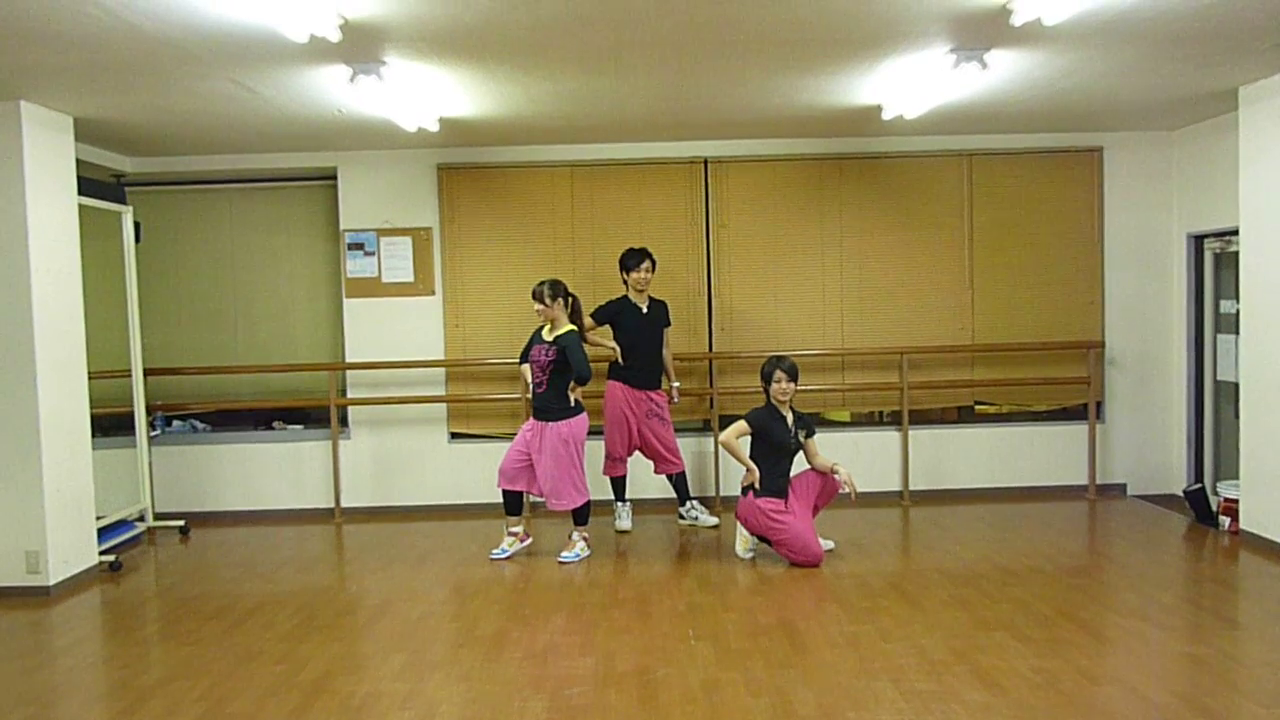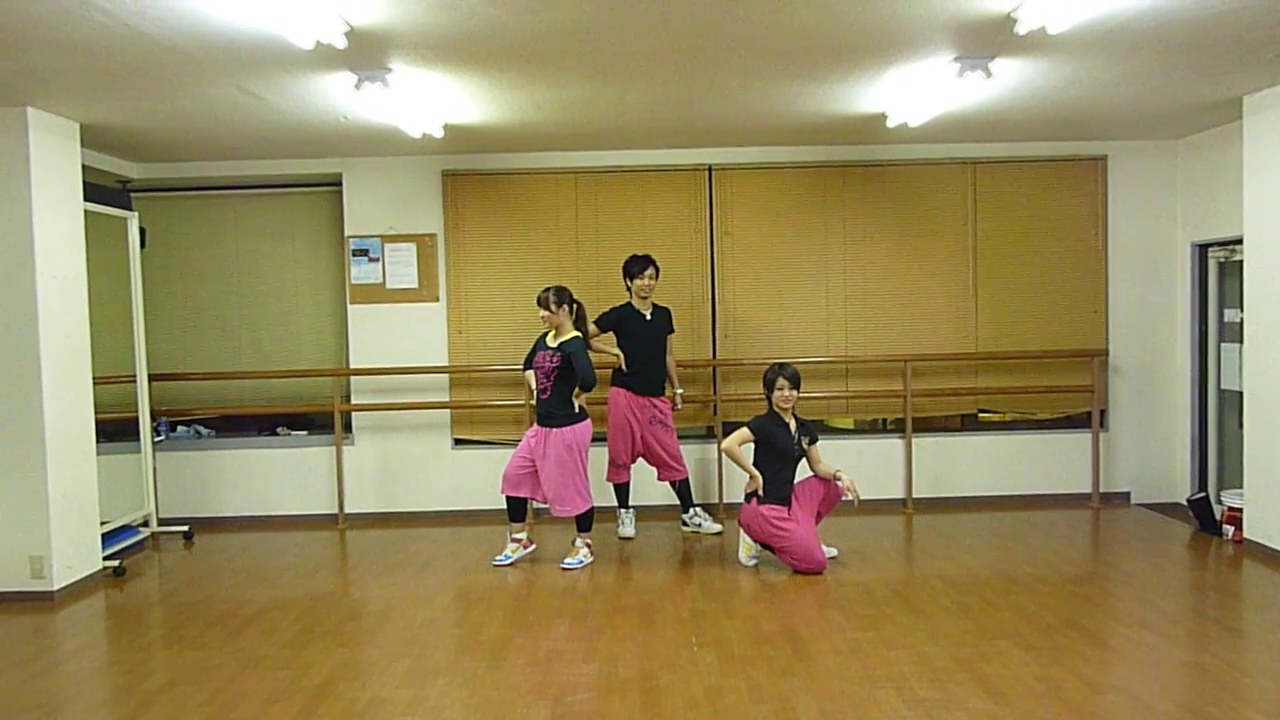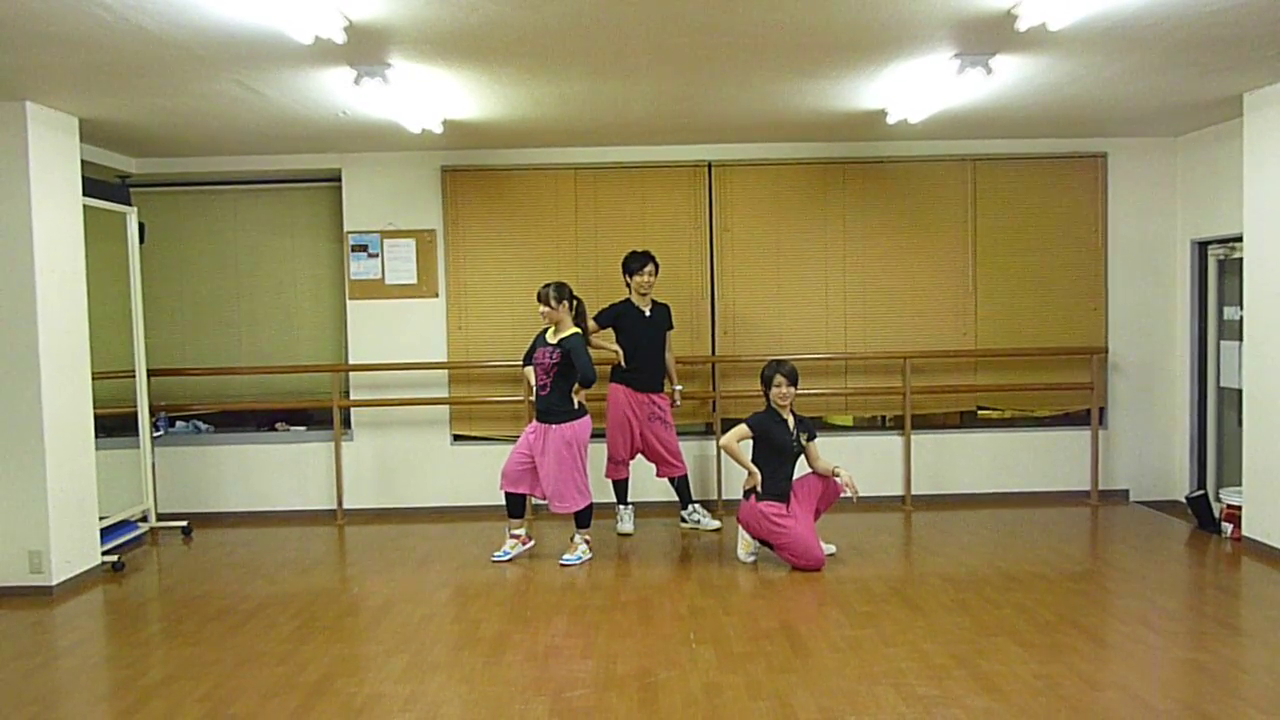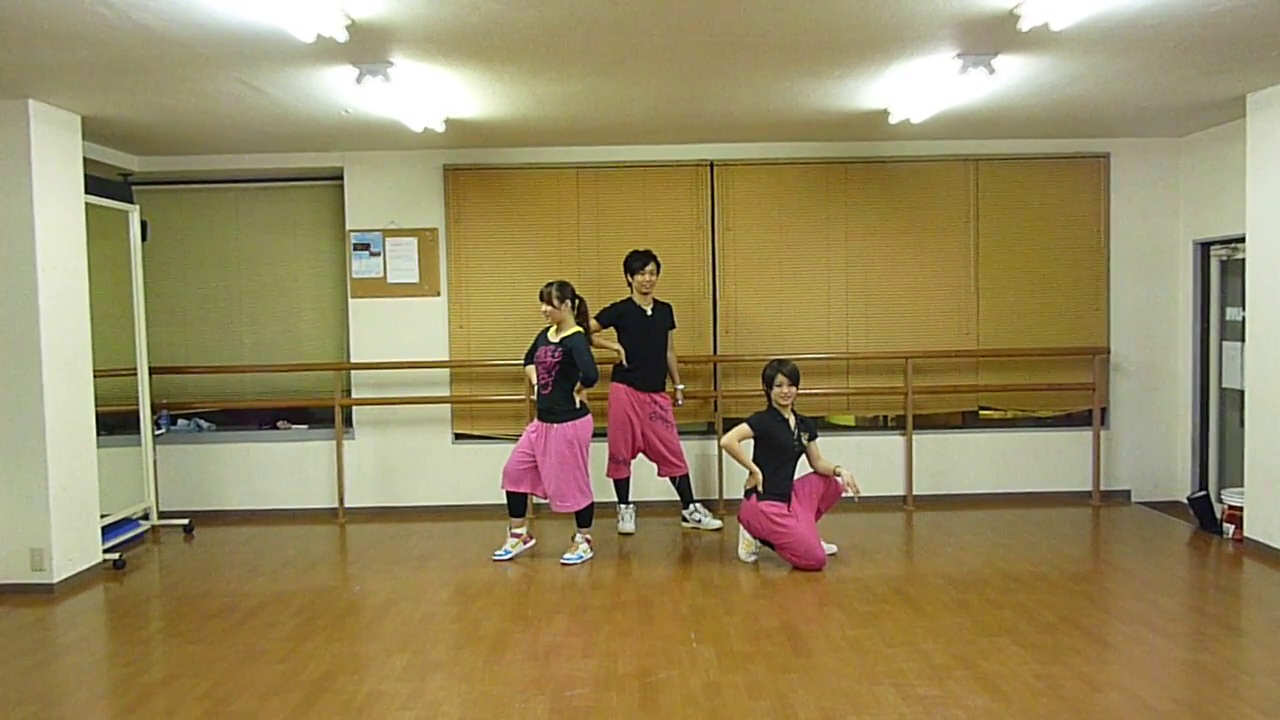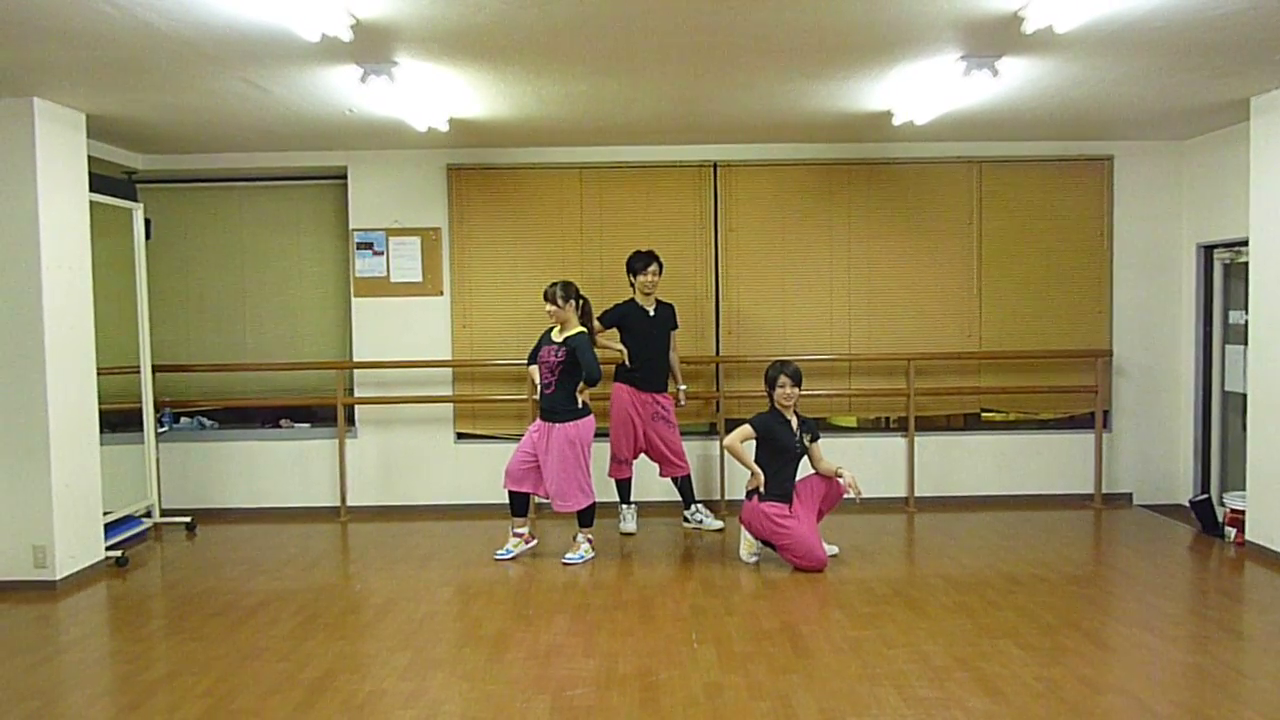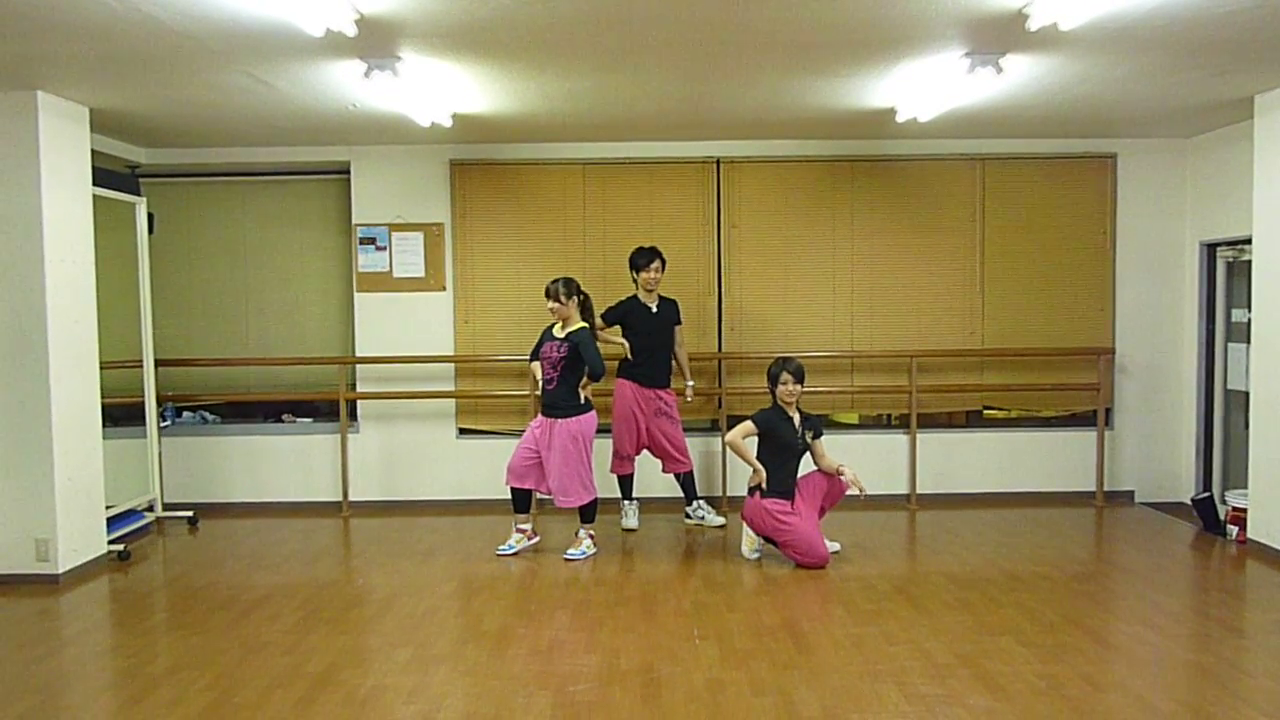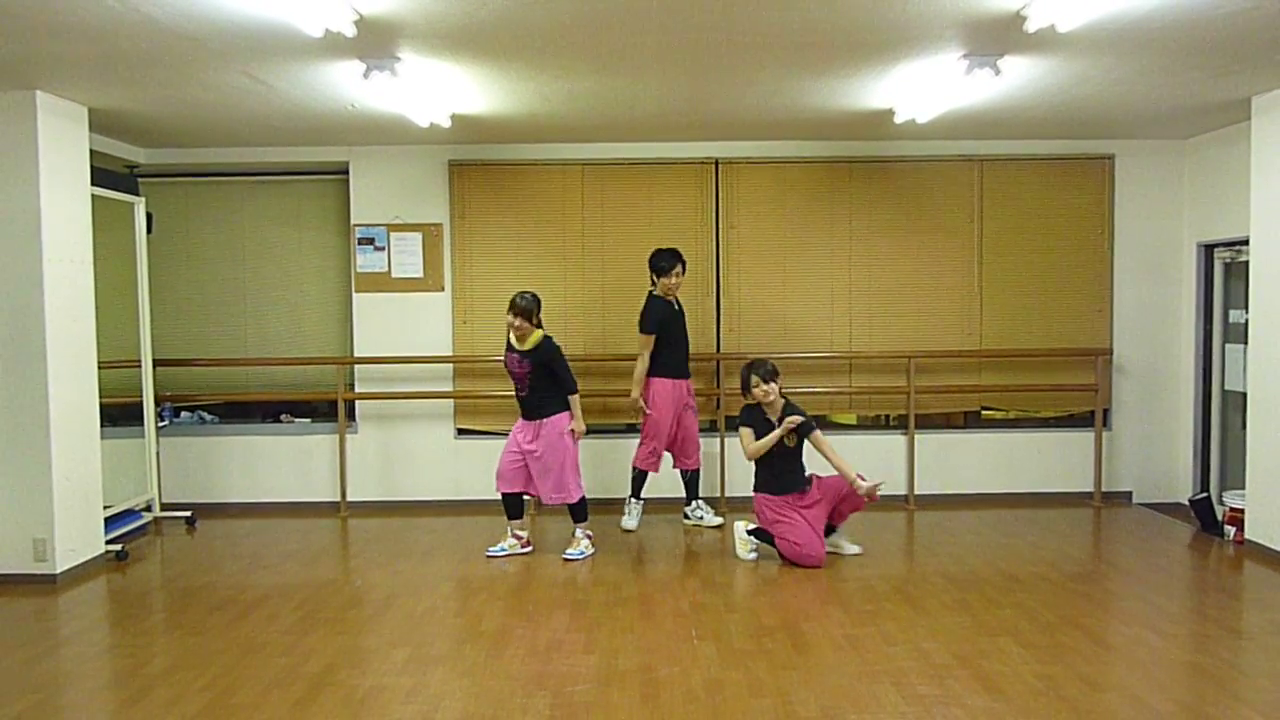
dt=0.7s
person 1, frame 1
left shoulder: (660, 308)
right shoulder: (615, 308)
right elbow: (580, 331)
left wrist: (674, 383)
right wrist: (610, 344)
left hip: (652, 390)
right hip: (621, 388)
left knee: (668, 449)
right knee: (618, 449)
left ankle: (687, 507)
right ankle: (622, 507)
person 1, frame 2
left shoulder: (664, 315)
right shoulder: (619, 315)
right elbow: (583, 338)
left wrist: (677, 390)
right wrist: (614, 351)
left hip: (656, 397)
right hip: (625, 395)
left knee: (672, 455)
right knee: (622, 455)
left ankle: (690, 513)
right ankle: (625, 514)
person 1, frame 3
left shoulder: (663, 311)
right shoulder: (618, 311)
left wrist: (676, 386)
right wrist: (613, 347)
left hip: (655, 393)
right hip: (624, 391)
left knee: (670, 452)
right knee: (620, 451)
left ankle: (689, 510)
right ankle: (624, 510)
person 1, frame 4
left shoulder: (665, 310)
right shoulder: (620, 310)
left wrist: (678, 386)
right wrist: (615, 347)
left hip: (656, 393)
right hip: (625, 390)
left knee: (672, 451)
right knee: (621, 451)
left ankle: (690, 509)
right ankle: (625, 509)
person 1, frame 5
left shoulder: (668, 311)
right shoulder: (622, 311)
left wrist: (680, 386)
right wrist: (617, 347)
left hip: (659, 393)
right hip: (627, 391)
left knee: (673, 452)
right knee: (624, 451)
left ankle: (691, 510)
right ankle: (626, 510)
person 1, frame 6
left shoulder: (671, 307)
right shoulder: (625, 308)
left elbow: (678, 346)
left wrist: (688, 381)
right wrist: (619, 340)
left hip: (662, 390)
right hip: (630, 387)
left knee: (677, 448)
right knee: (625, 447)
left ankle: (694, 506)
right ankle: (628, 506)
person 1, frame 7
left shoulder: (673, 298)
right shoulder: (652, 308)
right elbow: (645, 353)
right wrist: (637, 390)
left hip: (682, 382)
right hip: (661, 382)
left knee: (689, 443)
right knee: (653, 443)
left ankle: (693, 507)
right ankle: (634, 503)
person 2, frame 1
left shoulder: (569, 338)
right shoulder: (539, 334)
left elbow: (583, 373)
right elbow: (524, 359)
left wrist: (571, 390)
left hip: (564, 422)
right hip: (538, 421)
left knee: (569, 480)
right knee: (509, 469)
left ankle: (580, 539)
right ankle: (515, 534)
person 2, frame 2
left shoulder: (574, 345)
right shoulder: (543, 340)
left elbow: (589, 379)
right elbow: (528, 365)
left wrist: (576, 396)
left hip: (568, 428)
right hip: (542, 426)
left knee: (573, 487)
right knee: (514, 476)
left ankle: (583, 545)
right ankle: (519, 540)
person 2, frame 3
left shoulder: (574, 341)
right shoulder: (543, 336)
left elbow: (589, 376)
right elbow: (528, 361)
left wrist: (575, 392)
left hip: (568, 424)
right hip: (541, 423)
left knee: (572, 483)
right knee: (513, 472)
left ankle: (582, 541)
right ankle: (518, 536)
person 2, frame 4
left shoulder: (576, 340)
right shoulder: (545, 335)
left elbow: (591, 374)
right elbow: (529, 360)
left wrist: (577, 391)
right wrist: (536, 383)
left hip: (570, 423)
right hip: (542, 422)
left knee: (573, 482)
right knee: (514, 471)
left ankle: (584, 541)
right ankle: (519, 535)
person 2, frame 5
left shoulder: (580, 340)
right shoulder: (549, 335)
left elbow: (594, 375)
right elbow: (532, 360)
left wrist: (579, 391)
right wrist: (539, 384)
left hip: (572, 423)
right hip: (545, 421)
left knee: (575, 482)
right knee: (516, 471)
left ankle: (585, 541)
right ankle: (520, 535)
person 2, frame 6
left shoulder: (582, 335)
right shoulder: (550, 331)
left elbow: (597, 369)
right elbow: (535, 357)
left wrist: (582, 386)
right wrist: (541, 380)
left hip: (573, 418)
right hip: (546, 417)
left knee: (577, 477)
right knee: (518, 467)
left ankle: (586, 537)
right ankle: (523, 531)
person 2, frame 7
left shoulder: (545, 345)
right shoulder: (510, 337)
left elbow: (568, 380)
left wrist: (577, 417)
left hip: (555, 419)
right hip: (527, 421)
left knee: (565, 479)
right knee: (507, 473)
left ankle: (582, 535)
right ankle: (518, 537)
person 3, frame 1
left shoulder: (802, 421)
right shoulder: (761, 416)
left elbow: (814, 459)
right elbow: (725, 438)
left wrist: (837, 468)
right wrist: (751, 467)
left hip: (785, 493)
right hip: (760, 500)
right knee: (811, 555)
left ankle: (799, 531)
right ankle: (756, 530)
person 3, frame 2
left shoulder: (805, 428)
right shoulder: (764, 423)
left elbow: (817, 466)
right elbow: (728, 445)
left wrist: (840, 475)
right wrist: (755, 474)
left hip: (788, 500)
right hip: (764, 507)
right knee: (815, 563)
left ankle: (801, 537)
right ankle: (759, 537)
person 3, frame 3
left shoulder: (803, 424)
right shoulder: (762, 420)
left elbow: (816, 463)
right elbow: (726, 441)
left wrist: (838, 471)
right wrist: (753, 471)
left hip: (787, 497)
right hip: (762, 504)
right knee: (813, 559)
left ankle: (799, 535)
right ankle: (758, 535)
person 3, frame 4
left shoulder: (805, 424)
right shoulder: (763, 420)
left elbow: (817, 462)
right elbow: (727, 441)
left wrist: (839, 470)
right wrist: (754, 470)
left hip: (788, 496)
right hip: (764, 503)
right knee: (815, 559)
left ankle: (802, 534)
right ankle: (759, 533)
person 3, frame 5
left shoulder: (807, 425)
right shoulder: (766, 421)
left elbow: (819, 463)
right elbow: (730, 442)
left wrist: (841, 472)
right wrist: (756, 471)
left hip: (790, 498)
right hip: (765, 505)
right knee: (816, 560)
left ankle: (802, 534)
right ankle: (760, 535)
person 3, frame 6
left shoulder: (810, 422)
right shoulder: (768, 417)
left elbow: (821, 460)
right elbow: (731, 438)
left wrist: (843, 469)
right wrist: (757, 468)
left hip: (792, 495)
right hip: (767, 502)
right knee: (818, 557)
left ankle: (805, 531)
right ankle: (762, 534)
person 3, frame 7
left shoulder: (798, 418)
right shoulder: (749, 415)
left elbow: (828, 451)
right elbow: (751, 453)
left wrist: (857, 481)
right wrist: (780, 430)
left hip: (804, 490)
right hip: (772, 499)
left knee: (853, 487)
right knee: (813, 557)
left ankle: (830, 534)
right ankle: (753, 533)
